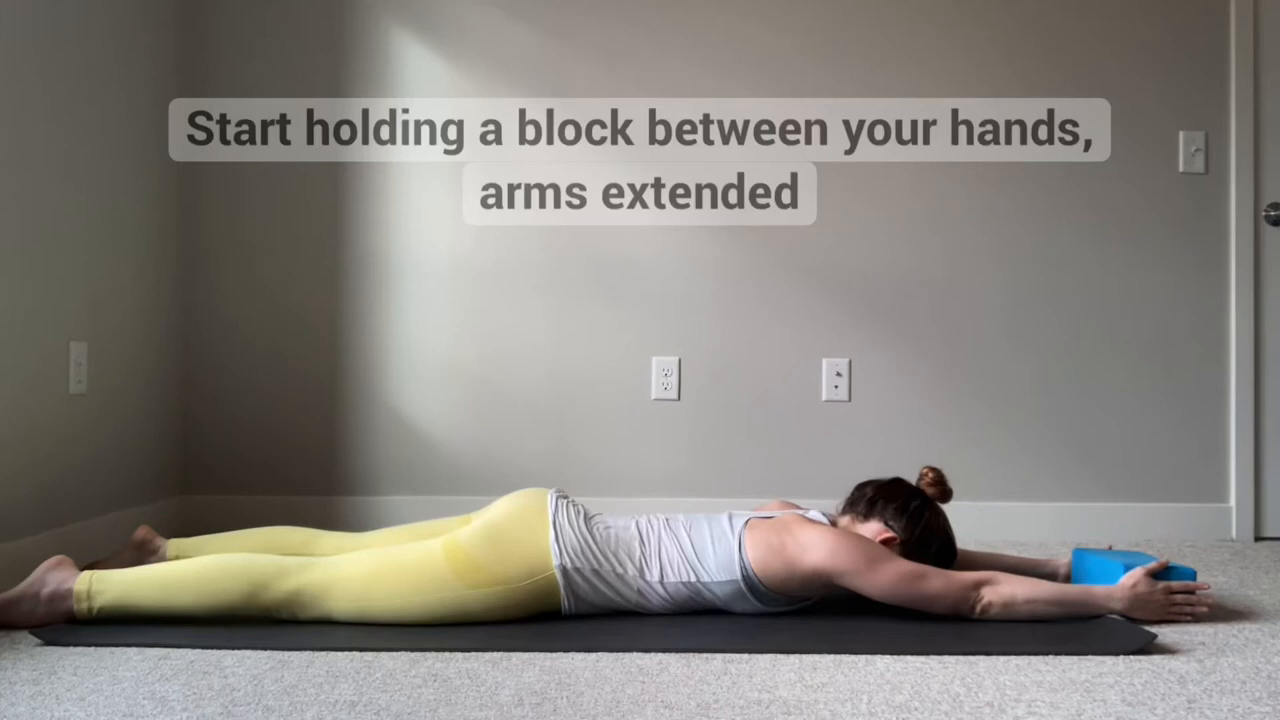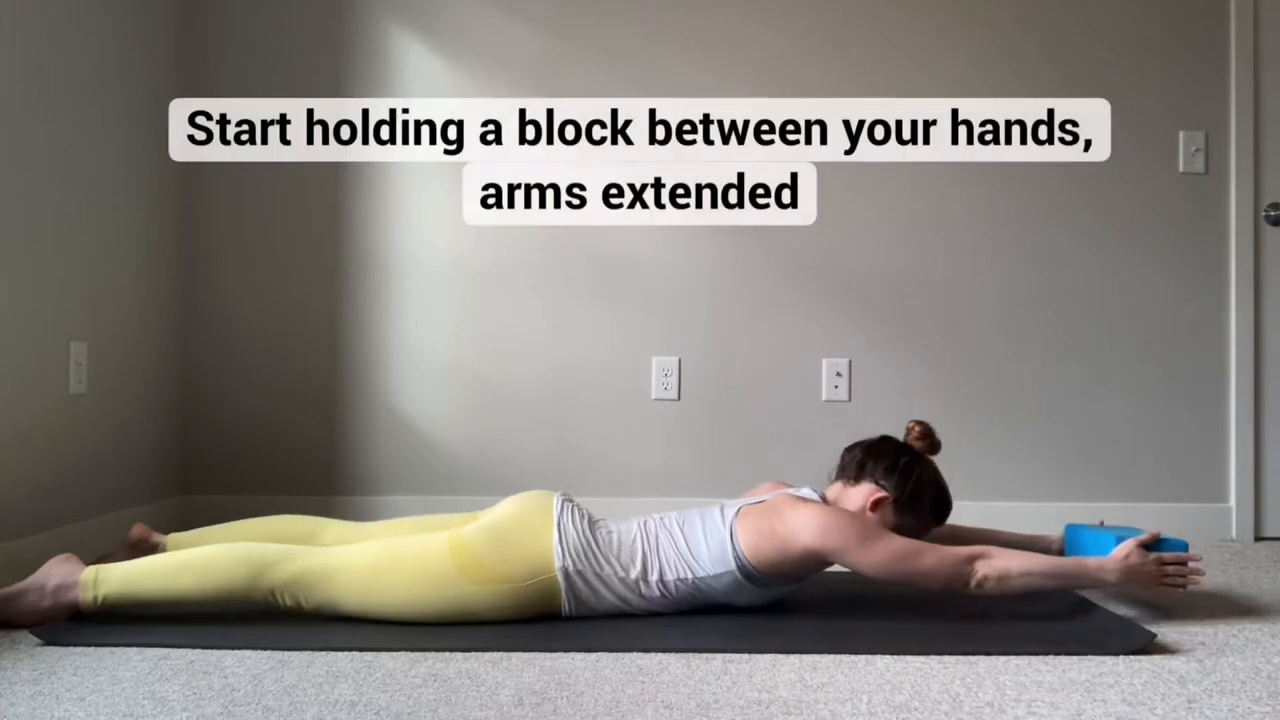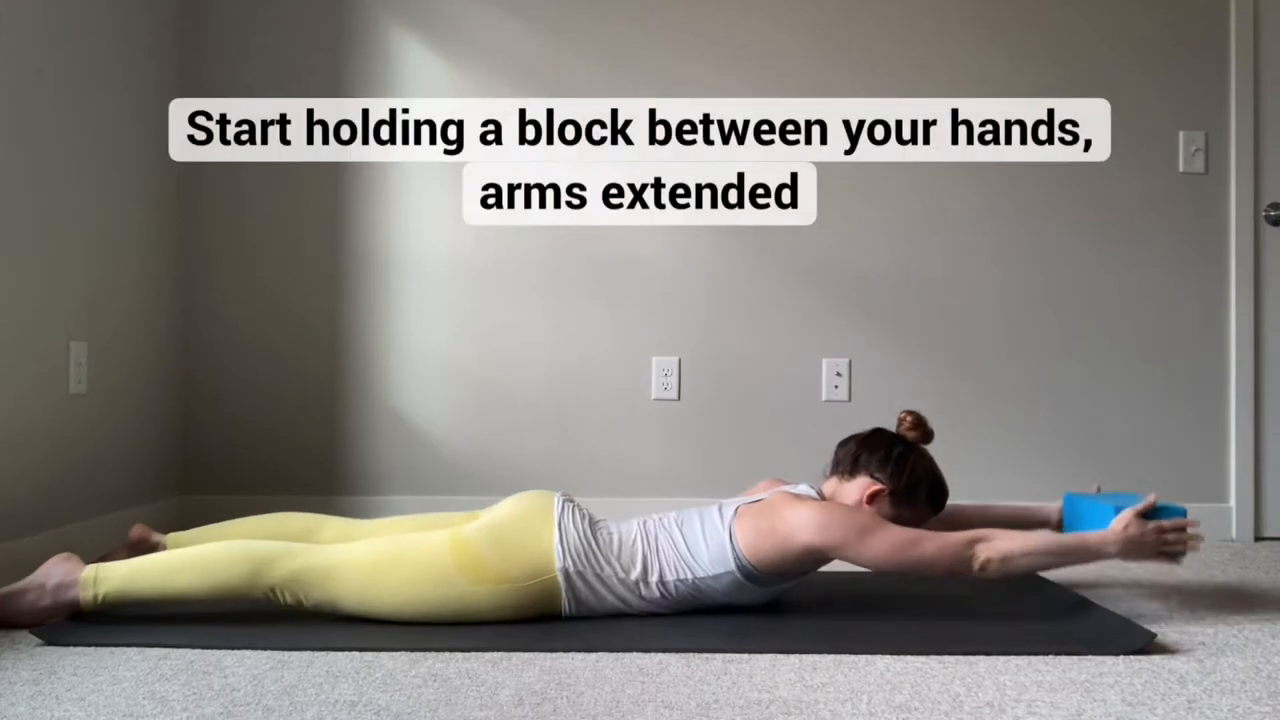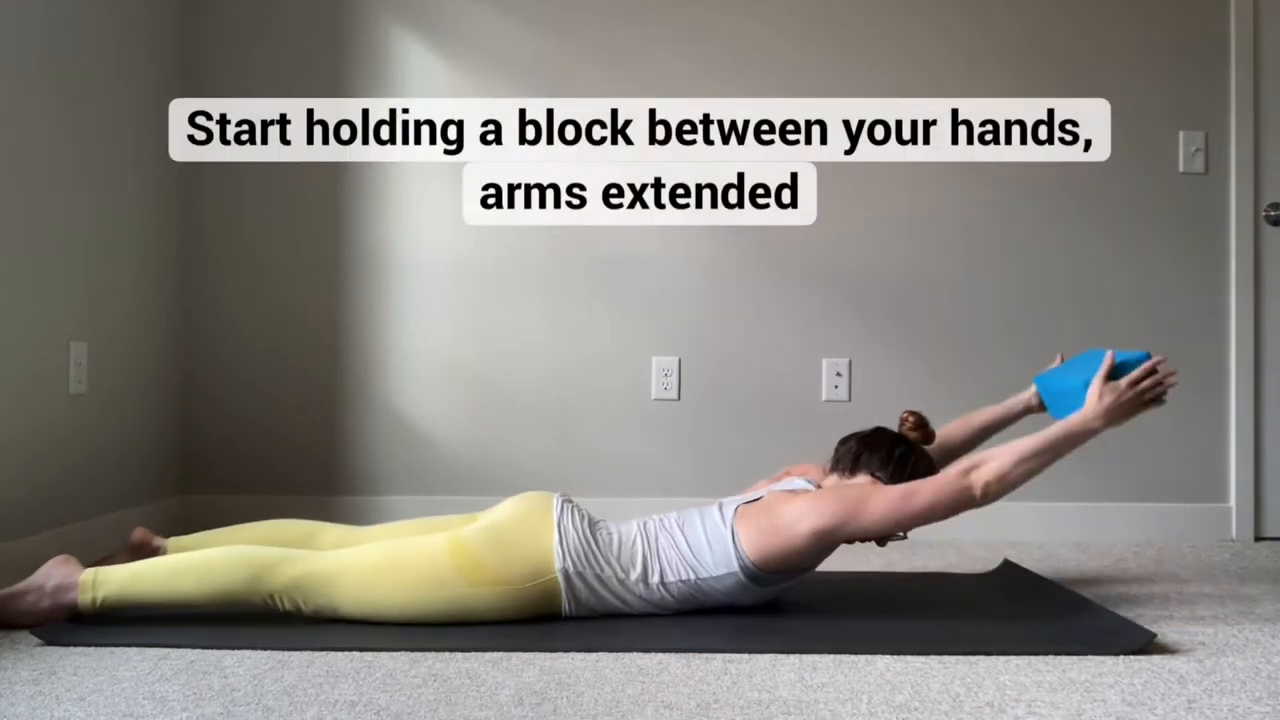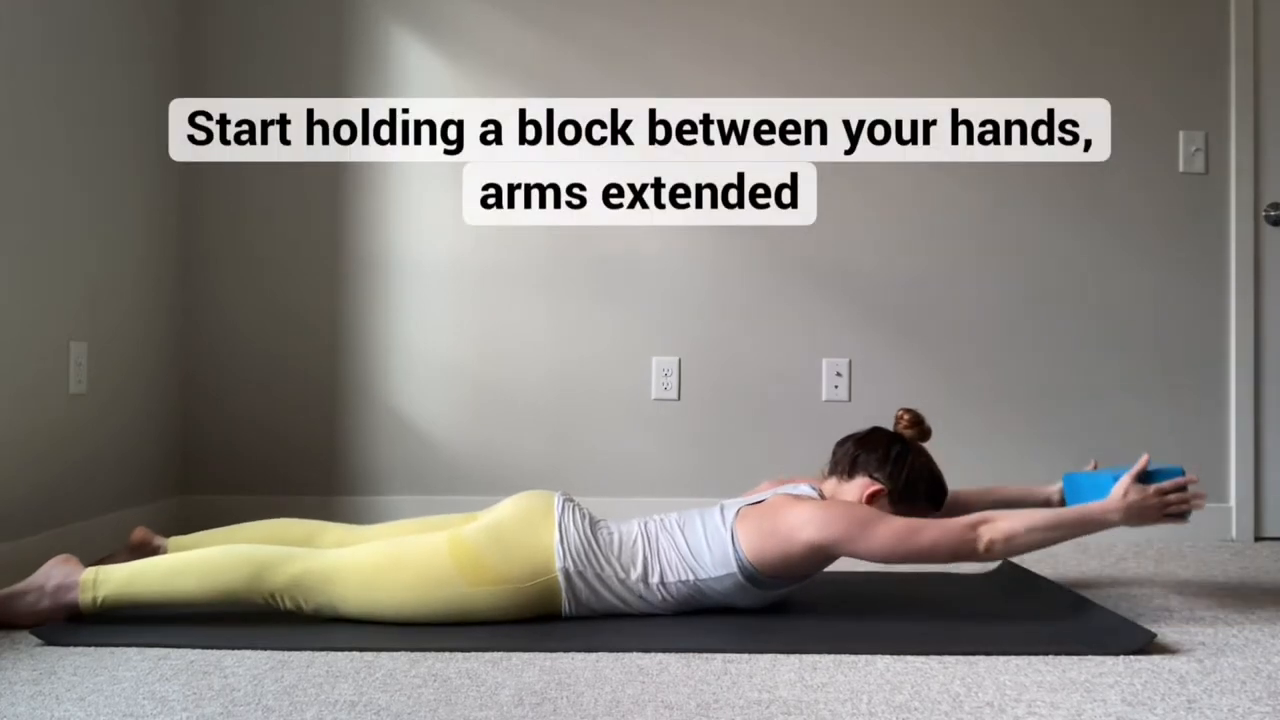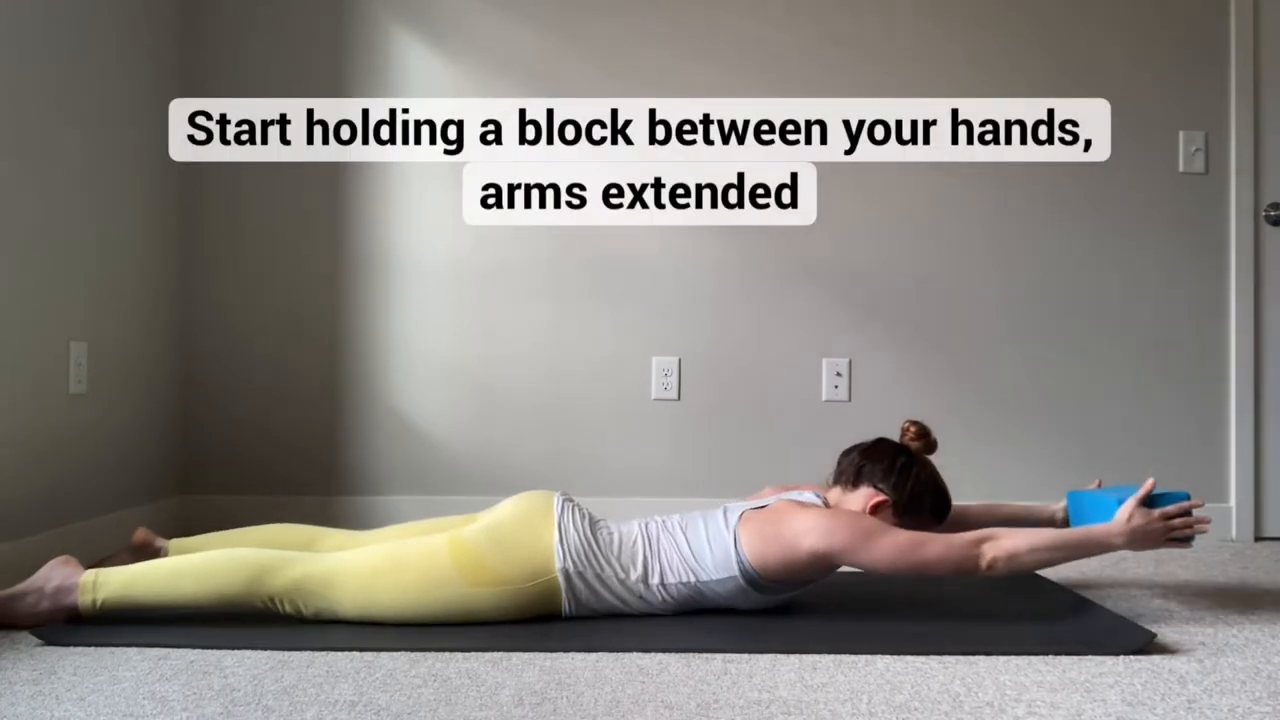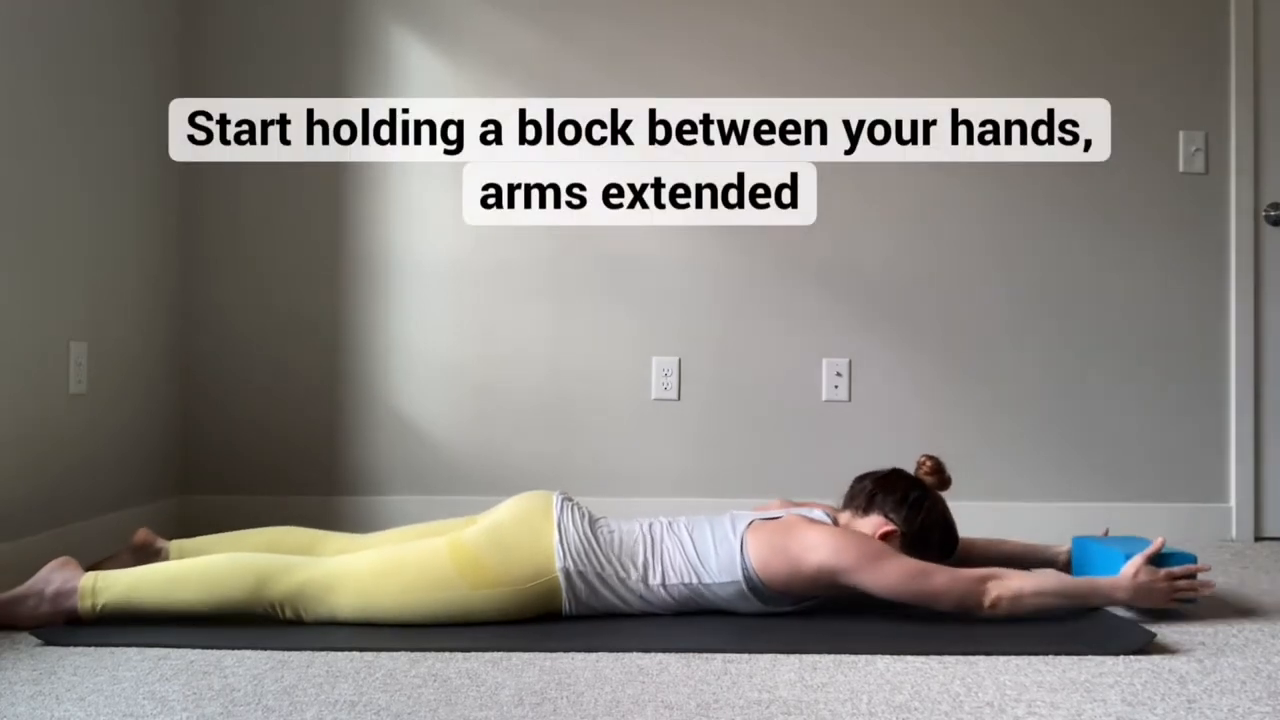
dt=0.4s
person 1, frame 1
left shoulder: (811, 521)
right shoulder: (825, 552)
left elbow: (949, 554)
right elbow: (969, 595)
left wrist: (1066, 561)
right wrist: (1113, 600)
left hip: (541, 529)
right hip: (534, 561)
left knee: (339, 548)
right knee: (310, 587)
left ankle: (167, 551)
person 1, frame 2
left shoulder: (805, 497)
right shoulder: (820, 531)
left elbow: (939, 534)
right elbow: (965, 575)
left wrist: (1064, 537)
right wrist: (1105, 576)
left hip: (542, 528)
right hip: (537, 564)
left knee: (339, 540)
right knee: (309, 579)
left ankle: (160, 546)
person 1, frame 3
left shoulder: (805, 490)
right shoulder: (820, 527)
left elbow: (943, 512)
right elbow: (969, 555)
left wrist: (1061, 502)
right wrist: (1110, 541)
left hip: (542, 526)
right hip: (537, 565)
left knee: (337, 542)
right knee: (306, 579)
left ankle: (159, 550)
person 1, frame 4
left shoulder: (810, 478)
right shoulder: (822, 515)
left elbow: (929, 455)
right elbow: (968, 489)
left wrist: (1031, 399)
right wrist: (1092, 422)
left hip: (542, 529)
right hip: (538, 567)
left knee: (335, 542)
right knee: (306, 584)
left ankle: (163, 549)
person 1, frame 5
left shoulder: (813, 486)
right shoulder: (824, 524)
left elbow: (947, 501)
right elbow: (972, 540)
left wrist: (1059, 488)
right wrist: (1110, 516)
left hip: (544, 527)
right hip: (537, 565)
left knee: (333, 555)
right knee: (306, 584)
left ankle: (157, 550)
person 1, frame 6
left shoulder: (811, 497)
right shoulder: (824, 533)
left elbow: (950, 517)
right elbow: (973, 556)
left wrist: (1064, 508)
right wrist: (1111, 537)
left hip: (544, 528)
right hip: (538, 565)
left knee: (337, 549)
right knee: (307, 589)
left ankle: (162, 551)
person 1, frame 7
left shoulder: (813, 516)
right shoulder: (830, 552)
left elbow: (951, 547)
right elbow: (974, 595)
left wrist: (1075, 552)
right wrist: (1116, 592)
left hip: (546, 532)
right hip: (541, 565)
left knee: (340, 551)
right knee: (309, 592)
left ankle: (162, 553)
